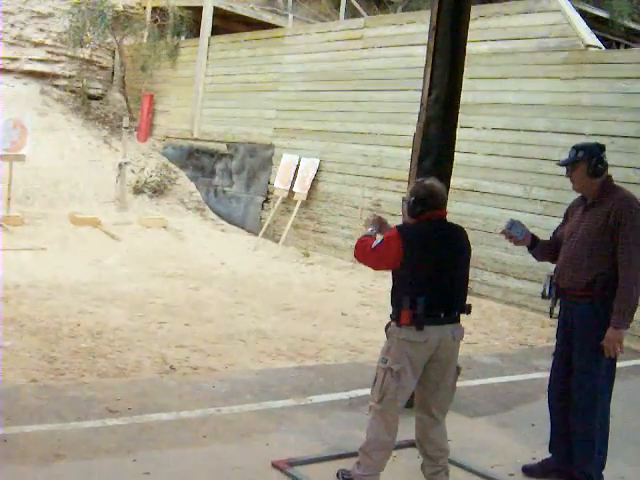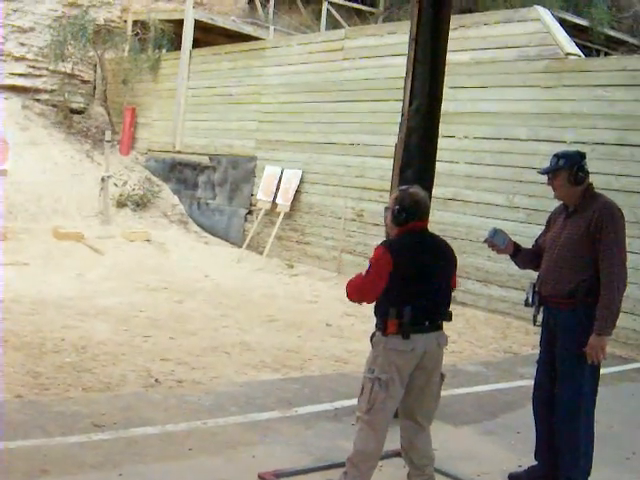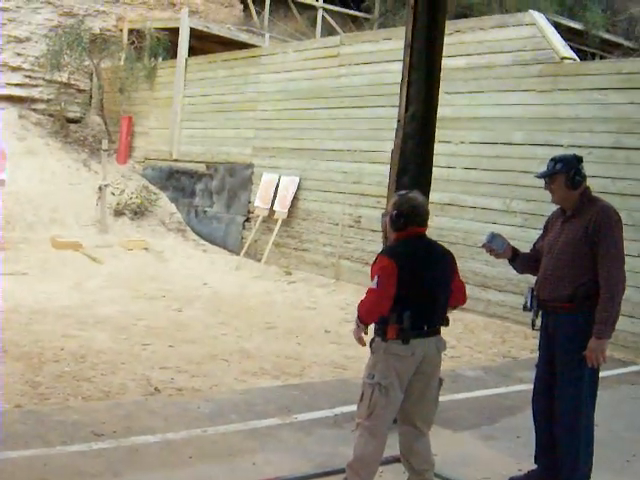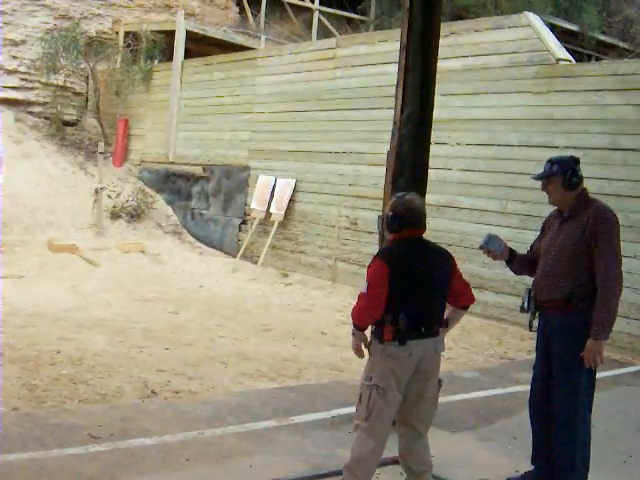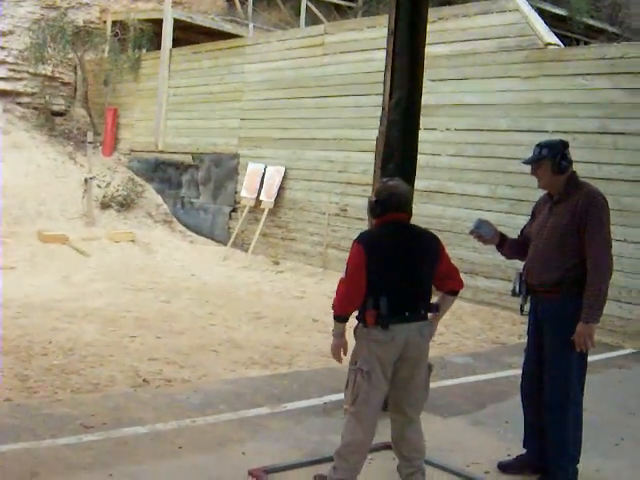
dt=0.3s
person 1, frame 1
right shoulder: (577, 206)
right elbow: (556, 251)
right wrist: (531, 242)
left hip: (598, 311)
right hip: (569, 307)
left knee: (589, 396)
right knee: (559, 388)
person 1, frame 2
left shoulder: (604, 212)
right shoulder: (559, 214)
left elbow: (613, 277)
right elbow: (539, 259)
left wrist: (602, 330)
right wrist: (513, 250)
left hip: (581, 317)
right hip: (552, 313)
left knee: (574, 402)
right knee: (544, 396)
person 1, frame 3
left shoulder: (602, 216)
right shoulder: (557, 217)
left elbow: (612, 280)
right elbow: (537, 263)
left wrist: (601, 334)
right wrist: (511, 255)
left hip: (579, 321)
right hip: (551, 318)
left knee: (573, 405)
right knee: (543, 399)
person 1, frame 4
left shoulder: (599, 217)
right shoulder: (554, 219)
left elbow: (609, 281)
right elbow: (535, 264)
left wrist: (598, 335)
right wrist: (508, 256)
left hip: (577, 322)
right hip: (548, 320)
left knee: (570, 406)
right knee: (541, 401)
person 1, frame 5
left shoulder: (588, 200)
right shoulder: (544, 203)
left elbow: (599, 264)
right elbow: (525, 248)
left wrist: (589, 318)
right wrist: (499, 241)
left hip: (567, 306)
right hip: (540, 303)
left knee: (562, 390)
right knee: (532, 385)
person 2, frame 1
left shoulder: (405, 236)
right shoulder: (459, 237)
left elbow: (365, 252)
left wrist: (372, 230)
right wrist: (388, 229)
left hip: (412, 332)
right hip: (449, 331)
left knee: (385, 406)
right knee: (434, 409)
person 2, frame 2
left shoulder: (391, 249)
right shoulder: (444, 250)
left elbow: (362, 290)
left wrist: (355, 283)
left hip: (397, 341)
right hip: (433, 339)
left knee: (373, 416)
right knee: (419, 416)
person 2, frame 3
left shoulder: (391, 256)
right shoulder: (444, 256)
left elbow: (375, 304)
right elbow: (457, 297)
left wrist: (360, 322)
left hip: (395, 347)
right hip: (431, 345)
left knee: (373, 422)
right knee: (418, 422)
person 2, frame 4
left shoulder: (387, 257)
right shoulder: (442, 257)
left elbow: (369, 305)
right elbow: (463, 299)
left wrist: (358, 332)
left hip: (393, 348)
right hip: (429, 347)
left knee: (372, 424)
right knee: (416, 423)
person 2, frame 5
left shoulder: (367, 241)
right shoulder: (429, 241)
left elbow: (349, 292)
right elbow: (452, 284)
left wrist: (338, 331)
right wrist: (434, 319)
left hip: (378, 333)
right hip: (417, 332)
left knee: (361, 410)
right knee: (409, 409)
